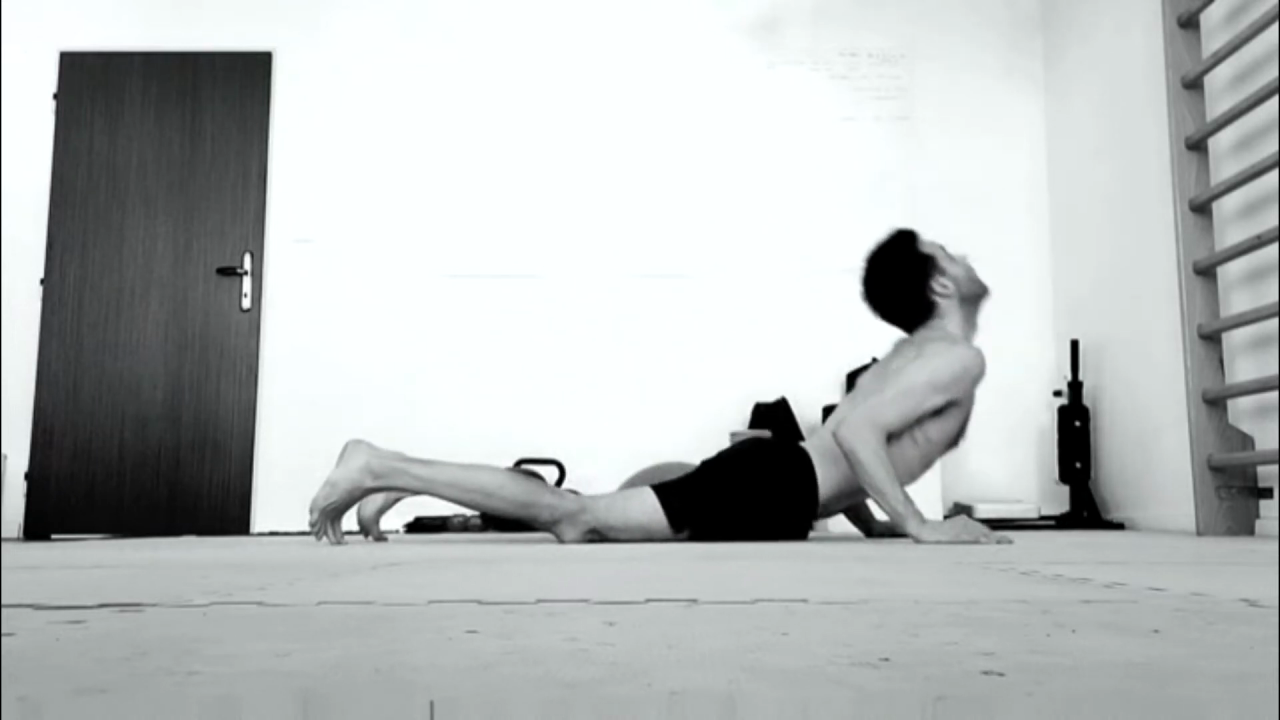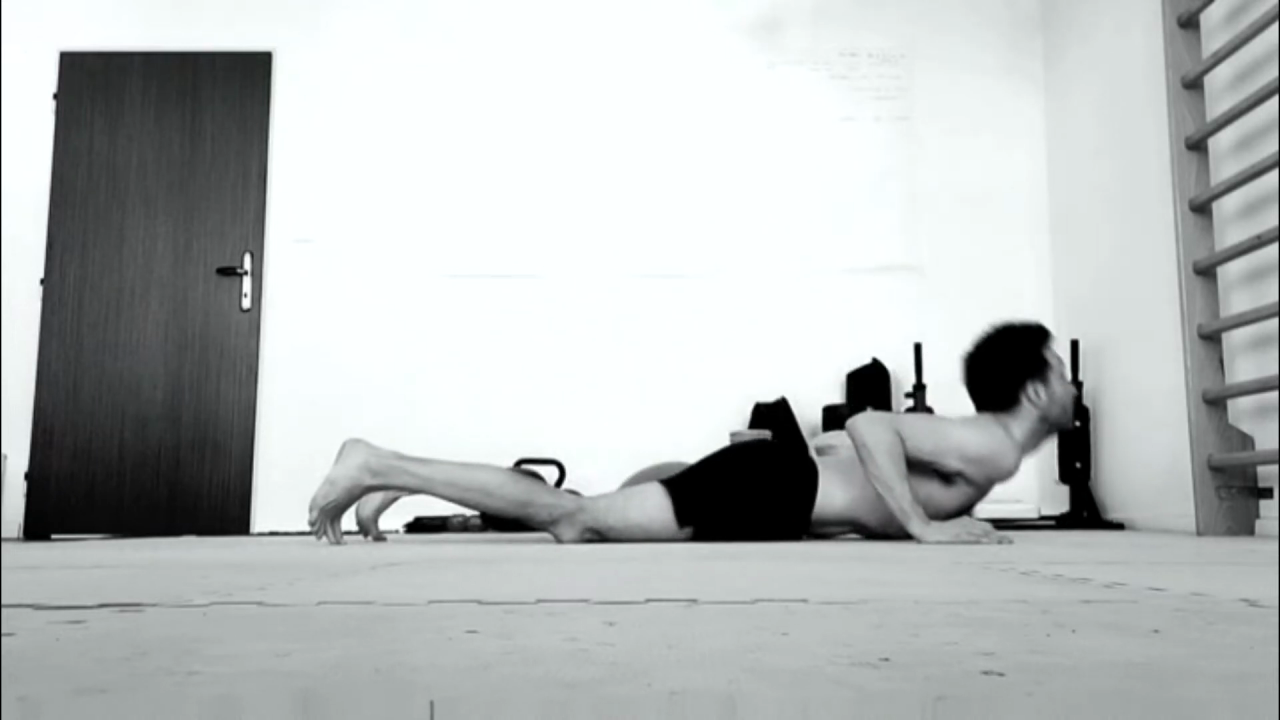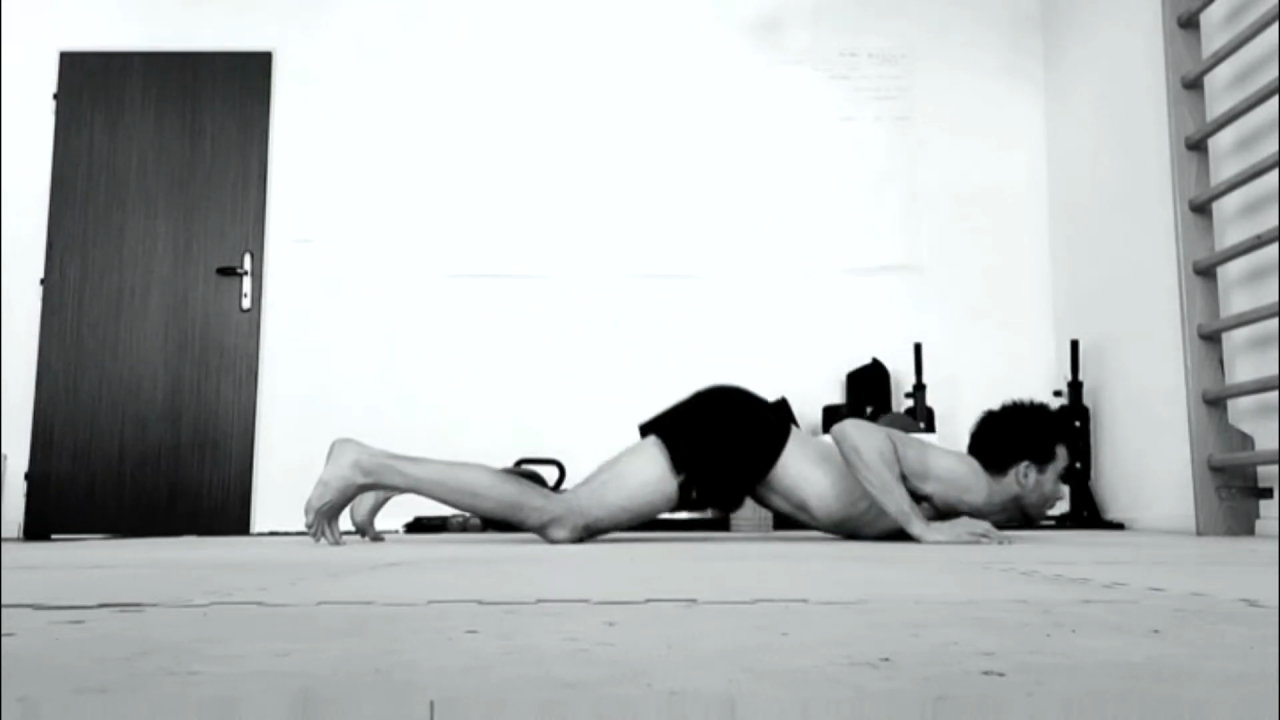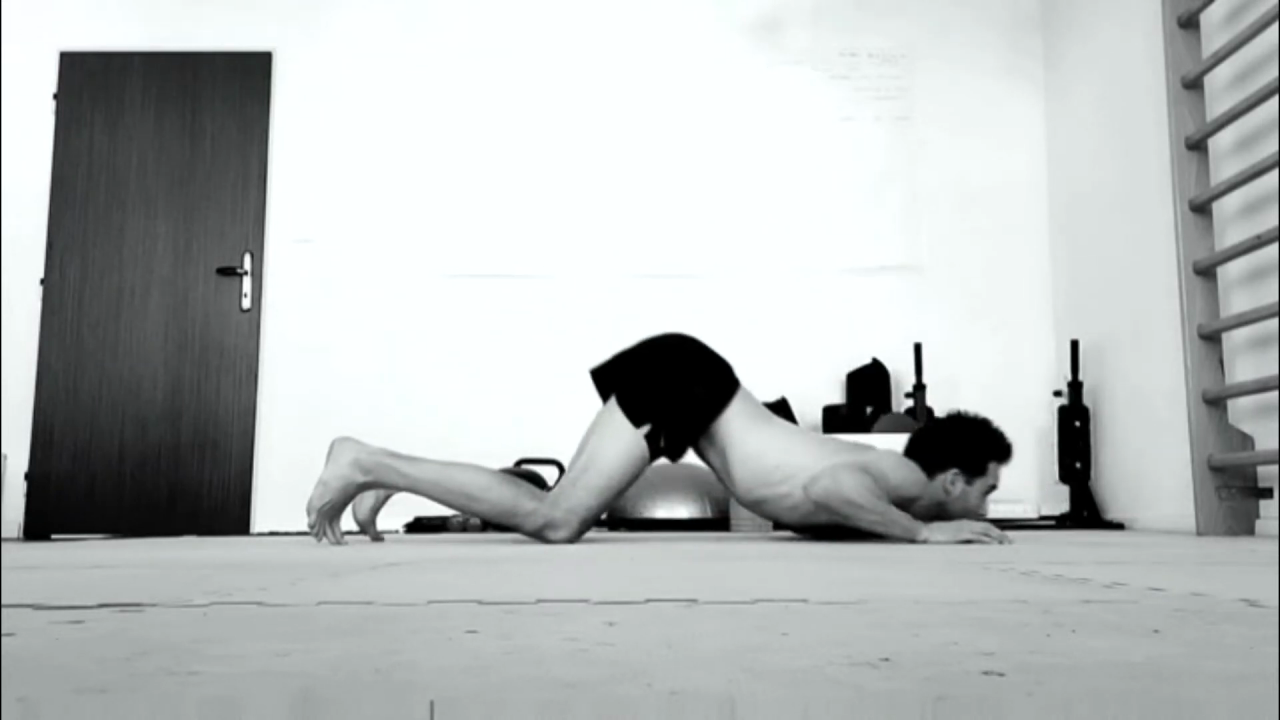
dt=0.4s
person 1, frame 1
left shoulder: (911, 352)
right shoulder: (959, 358)
right elbow: (853, 432)
left wrist: (876, 520)
right wrist: (916, 525)
left hip: (769, 471)
right hip: (770, 486)
left knee: (574, 511)
right knee: (575, 520)
left ankle: (389, 475)
right ankle: (380, 471)
person 1, frame 2
left shoulder: (968, 438)
right shoulder: (993, 450)
right elbow: (870, 427)
left wrist: (906, 516)
right wrist: (920, 526)
left hip: (767, 474)
right hip: (762, 486)
left knee: (572, 515)
right knee: (571, 519)
left ankle: (389, 476)
right ankle: (376, 468)
person 1, frame 3
left shoulder: (950, 478)
right shoulder: (966, 484)
right elbow: (854, 432)
left wrist: (912, 520)
right wrist: (922, 527)
left hip: (737, 432)
right hip: (731, 431)
left knee: (562, 516)
right knee: (560, 518)
left ankle: (381, 473)
right ankle: (369, 465)
person 1, frame 4
left shoulder: (880, 470)
right shoulder: (900, 479)
right elbow: (827, 486)
left wrist: (918, 525)
right wrist: (923, 533)
left hip: (681, 378)
right hip: (678, 377)
left knee: (556, 513)
right knee: (556, 523)
left ankle: (380, 471)
right ankle: (368, 465)
